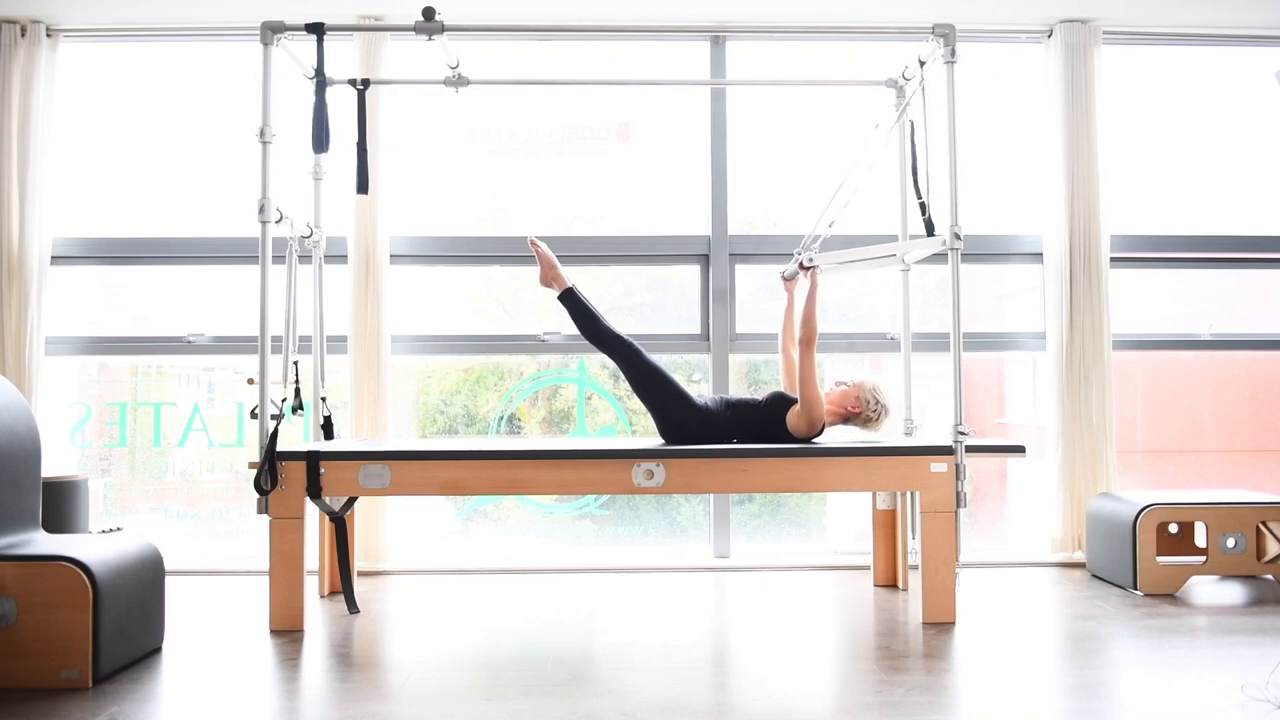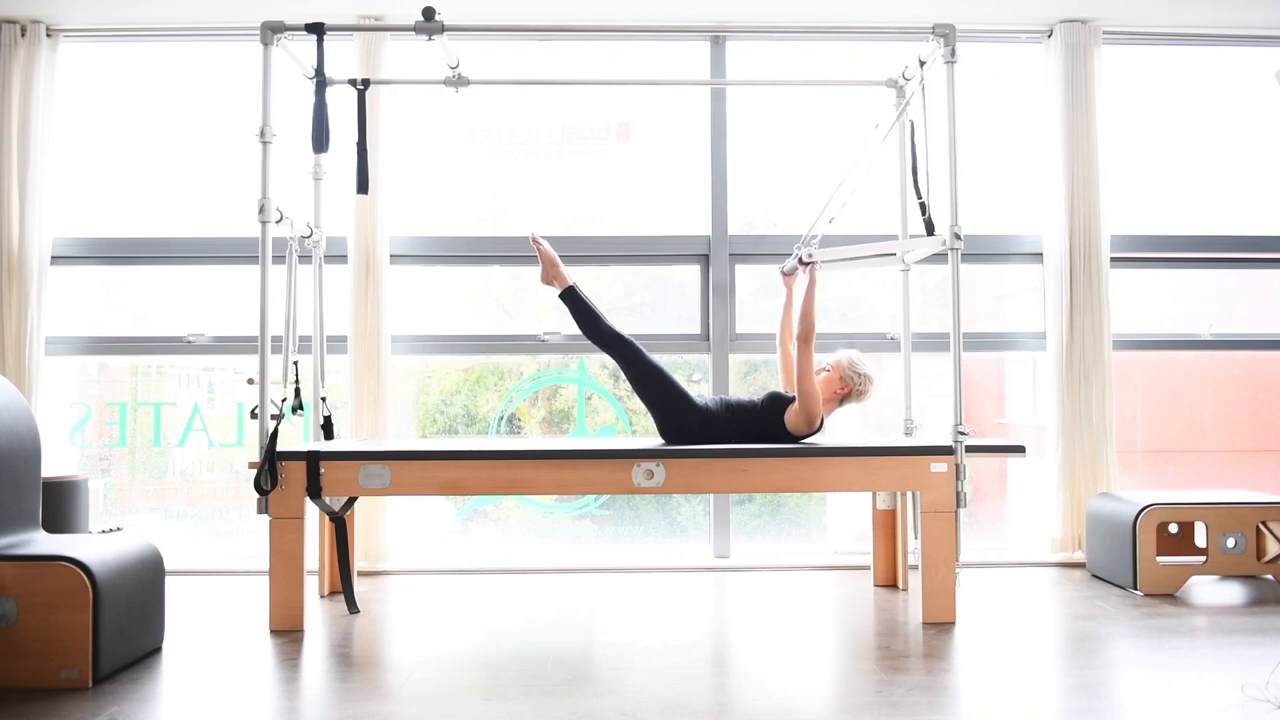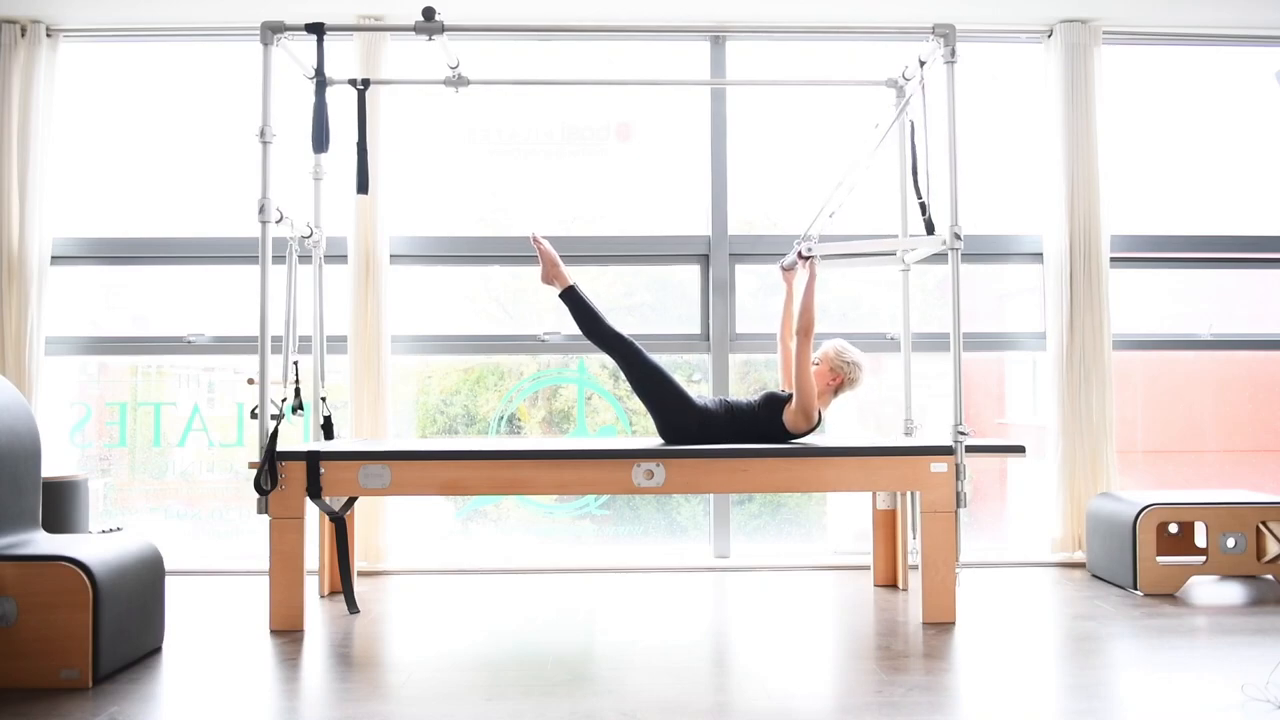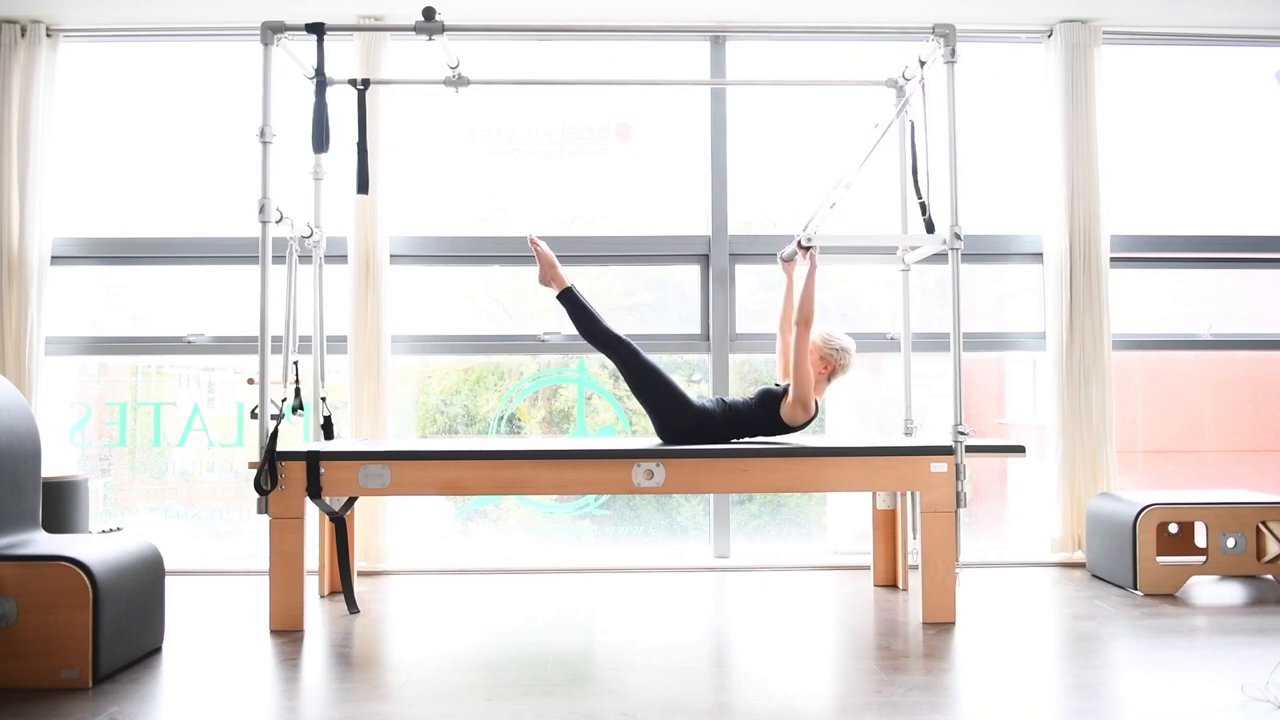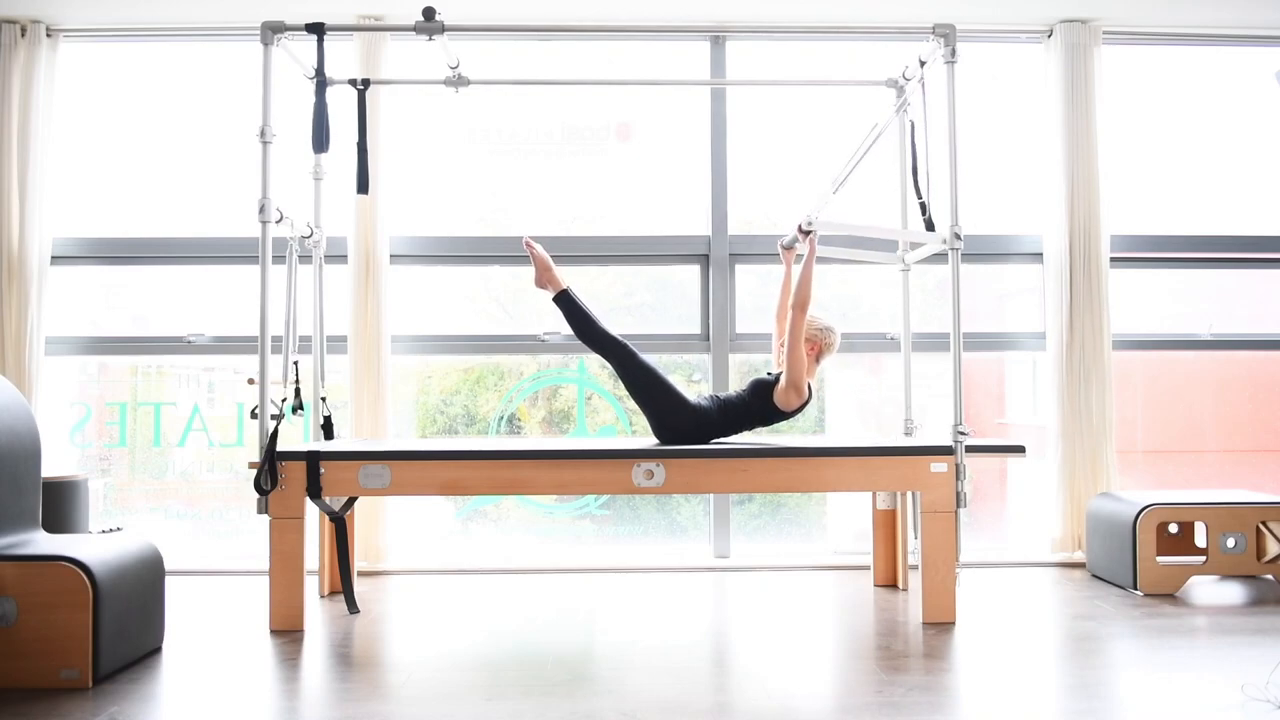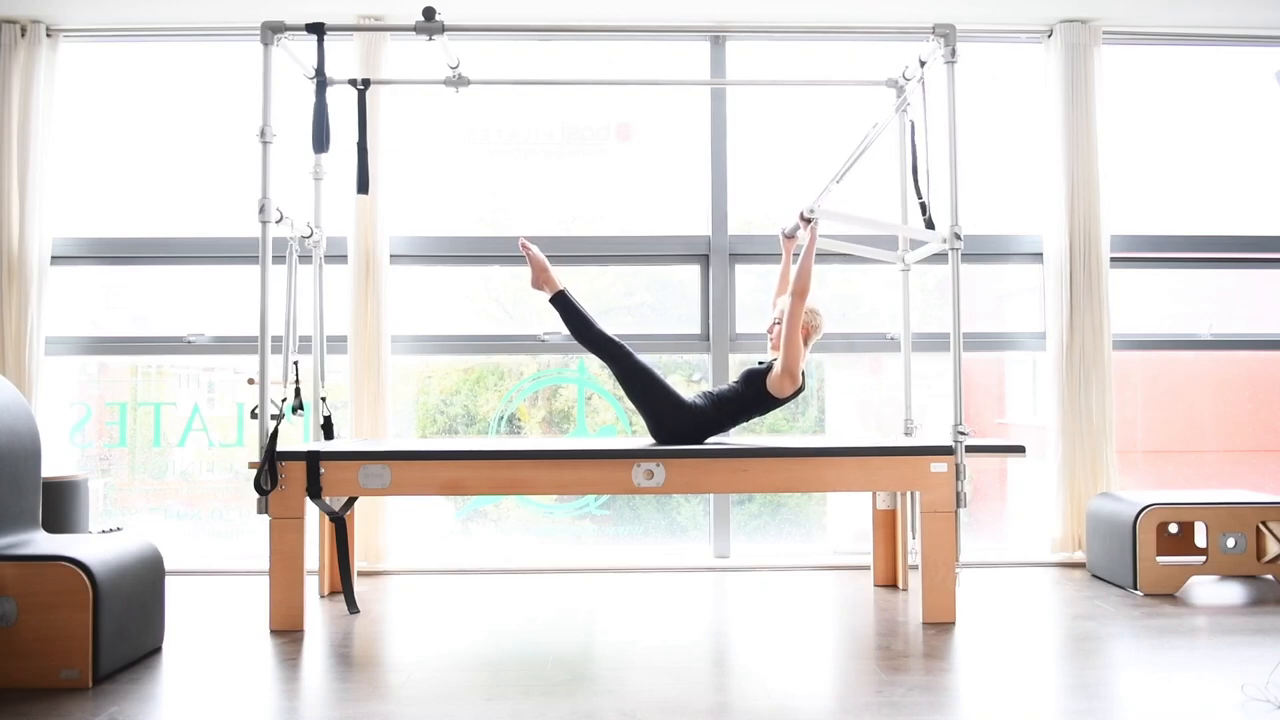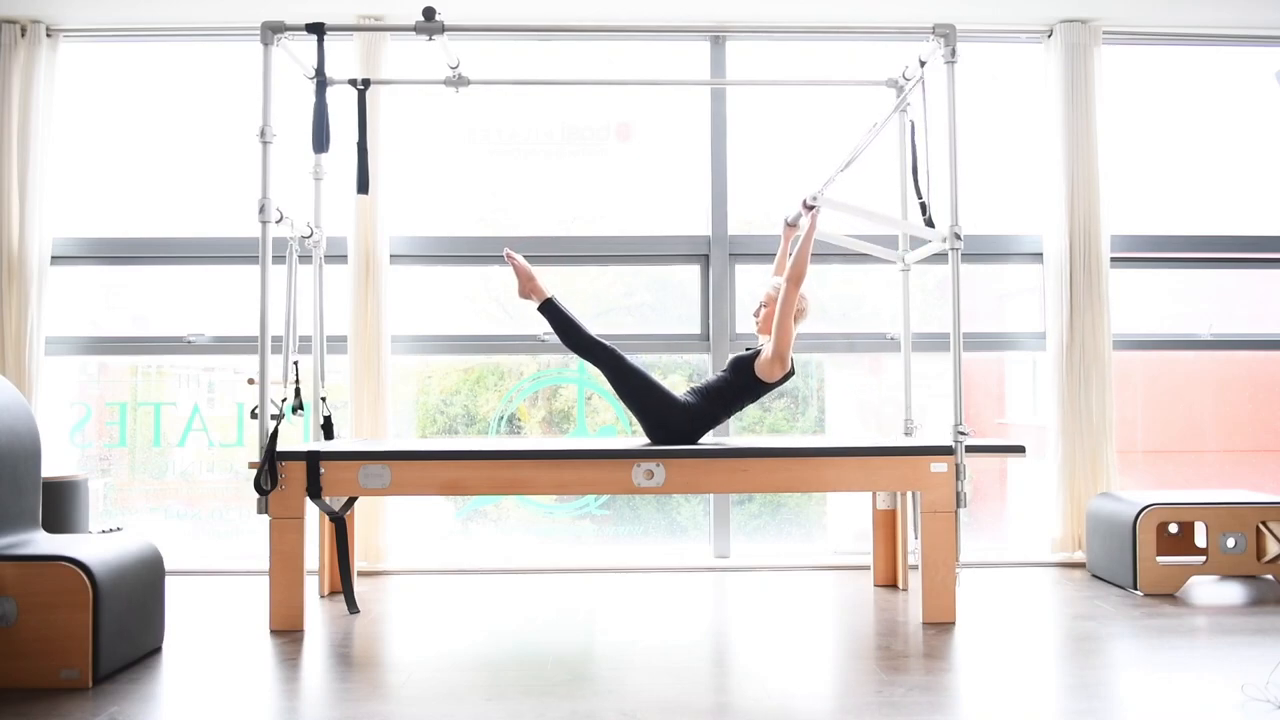
dt=0.7s
person 1, frame 1
left shoulder: (811, 420)
right shoulder: (801, 413)
left elbow: (806, 345)
right elbow: (789, 347)
left wrist: (813, 288)
right wrist: (791, 295)
left hip: (694, 425)
right hip: (695, 421)
left knee: (622, 346)
right knee: (620, 346)
left ankle: (560, 282)
person 1, frame 2
left shoulder: (808, 416)
right shoulder: (797, 408)
left elbow: (804, 341)
right elbow: (786, 344)
left wrist: (812, 283)
right wrist: (789, 290)
left hip: (694, 425)
right hip: (696, 421)
left knee: (623, 345)
left ankle: (561, 280)
person 1, frame 3
left shoulder: (806, 413)
right shoulder: (795, 404)
left elbow: (803, 336)
right elbow: (787, 339)
left wrist: (811, 279)
right wrist: (789, 286)
left hip: (693, 426)
right hip: (695, 422)
left knee: (623, 346)
left ankle: (562, 280)
person 1, frame 4
left shoulder: (802, 404)
right shoulder: (792, 395)
left elbow: (802, 326)
right elbow: (786, 331)
left wrist: (812, 270)
right wrist: (789, 277)
left hip: (692, 425)
right hip: (694, 421)
left knee: (622, 348)
left ankle: (559, 281)
person 1, frame 5
left shoulder: (795, 389)
right shoulder: (785, 383)
left elbow: (798, 312)
right elbow: (783, 319)
left wrist: (810, 255)
right wrist: (788, 265)
left hip: (688, 424)
right hip: (688, 425)
left knee: (618, 350)
left ankle: (554, 283)
person 1, frame 6
left shoulder: (788, 375)
right shoulder: (777, 369)
left elbow: (797, 298)
right elbow: (782, 302)
left wrist: (810, 241)
right wrist: (787, 252)
left hip: (684, 424)
right hip: (685, 424)
left knee: (616, 351)
left ankle: (552, 285)
person 1, frame 7
left shoulder: (777, 359)
right shoulder: (766, 355)
left elbow: (792, 284)
right elbow: (779, 287)
left wrist: (809, 229)
right wrist: (786, 239)
left hip: (678, 424)
right hip: (679, 425)
left knee: (606, 354)
left ankle: (537, 291)
